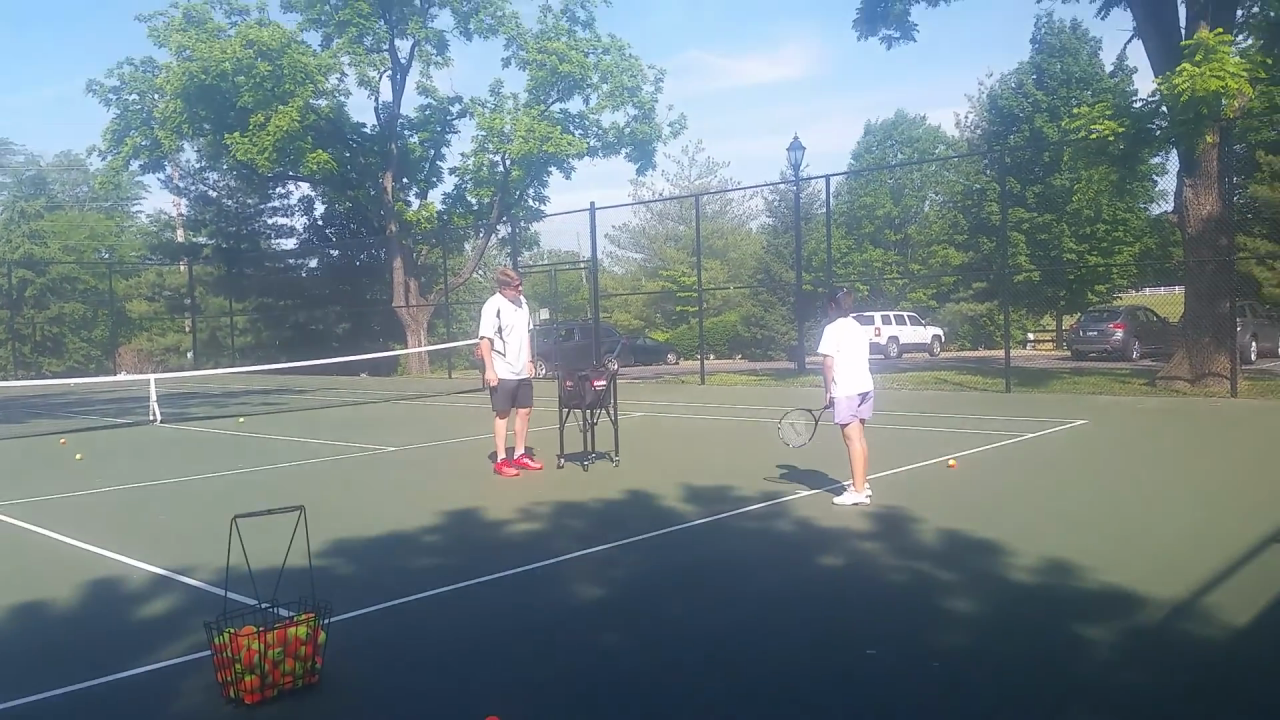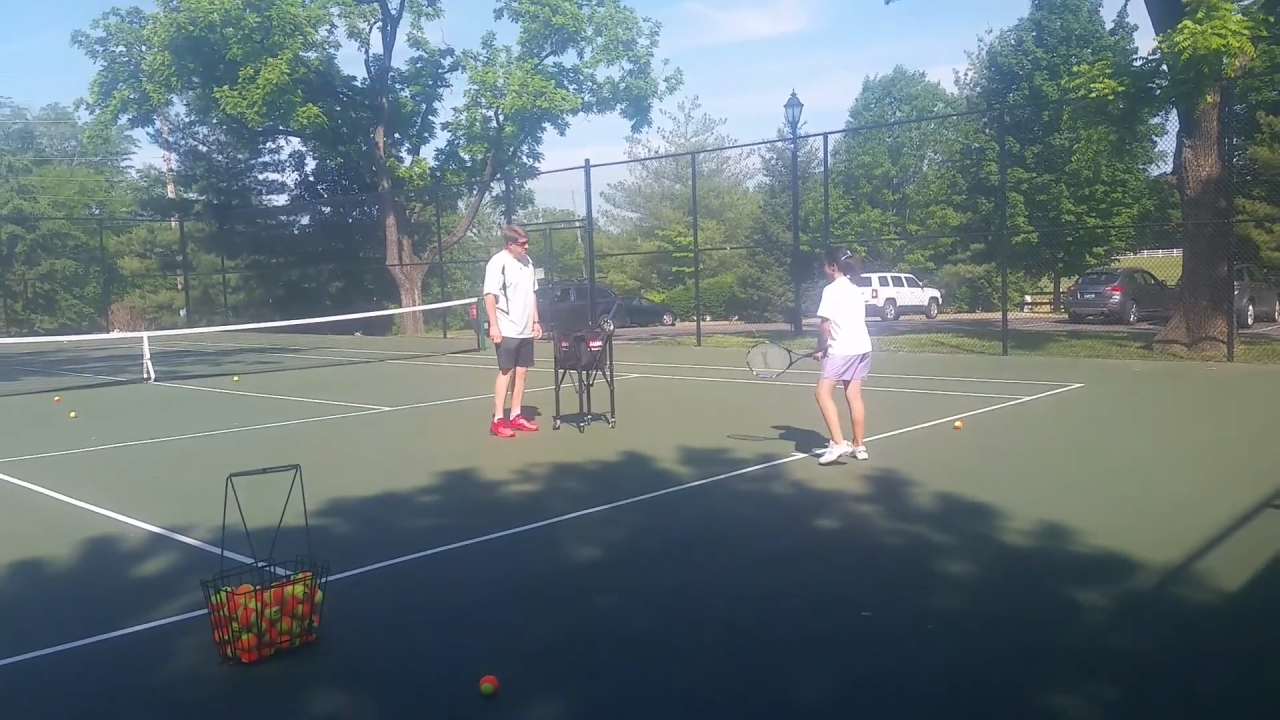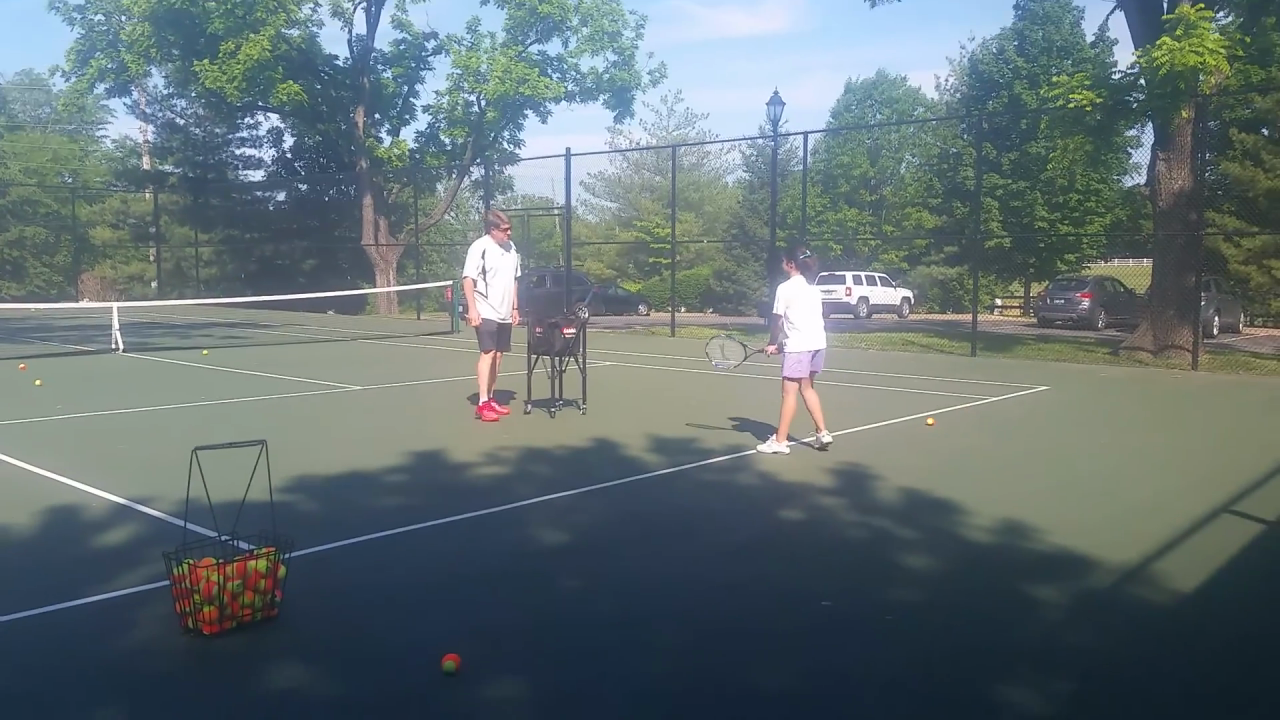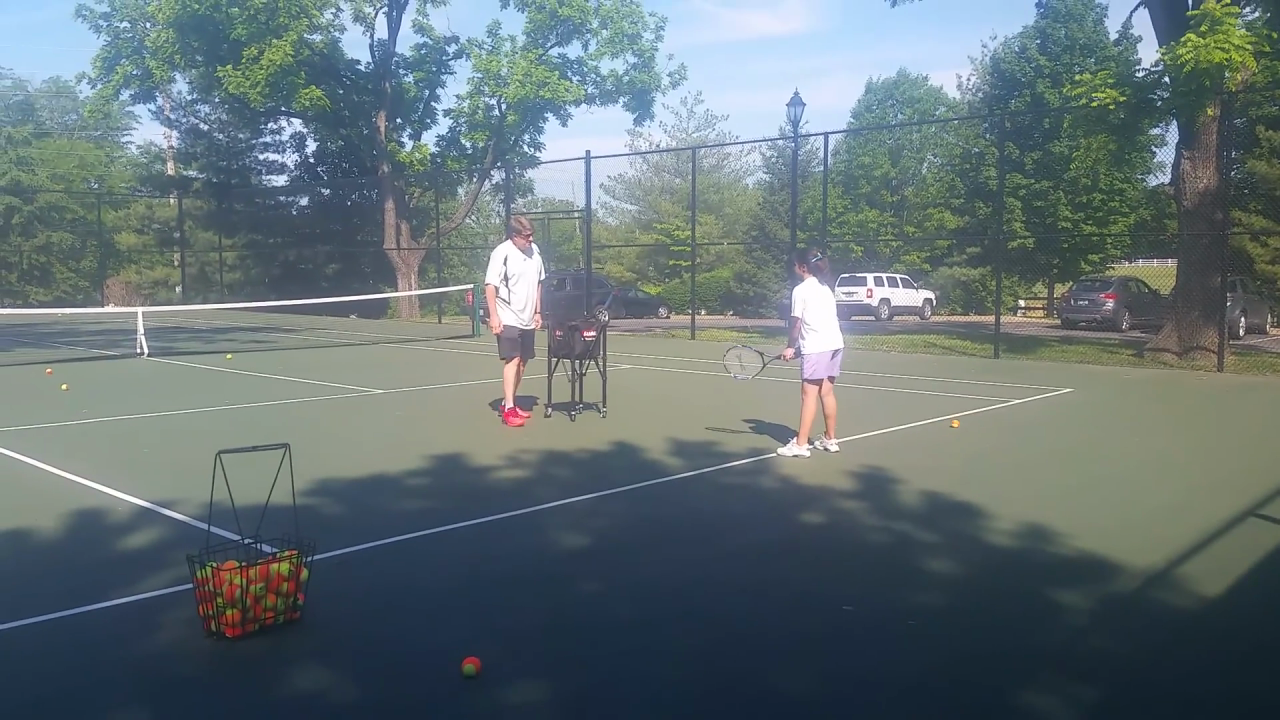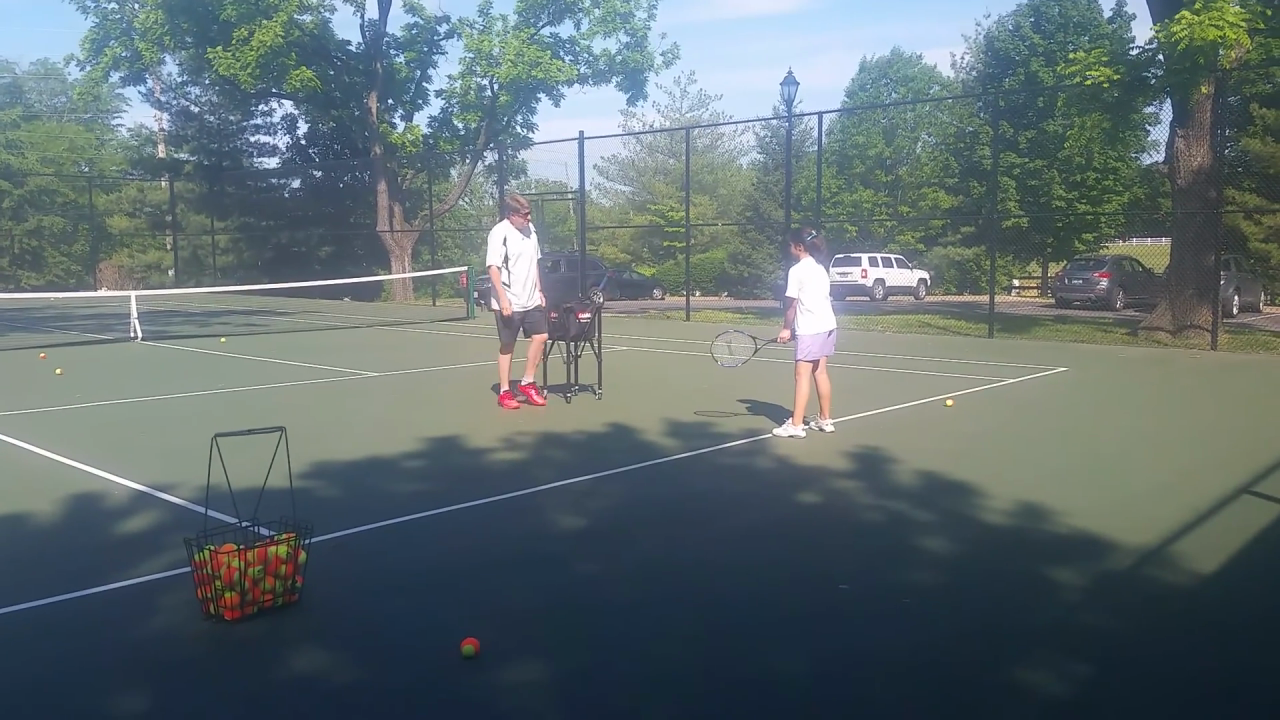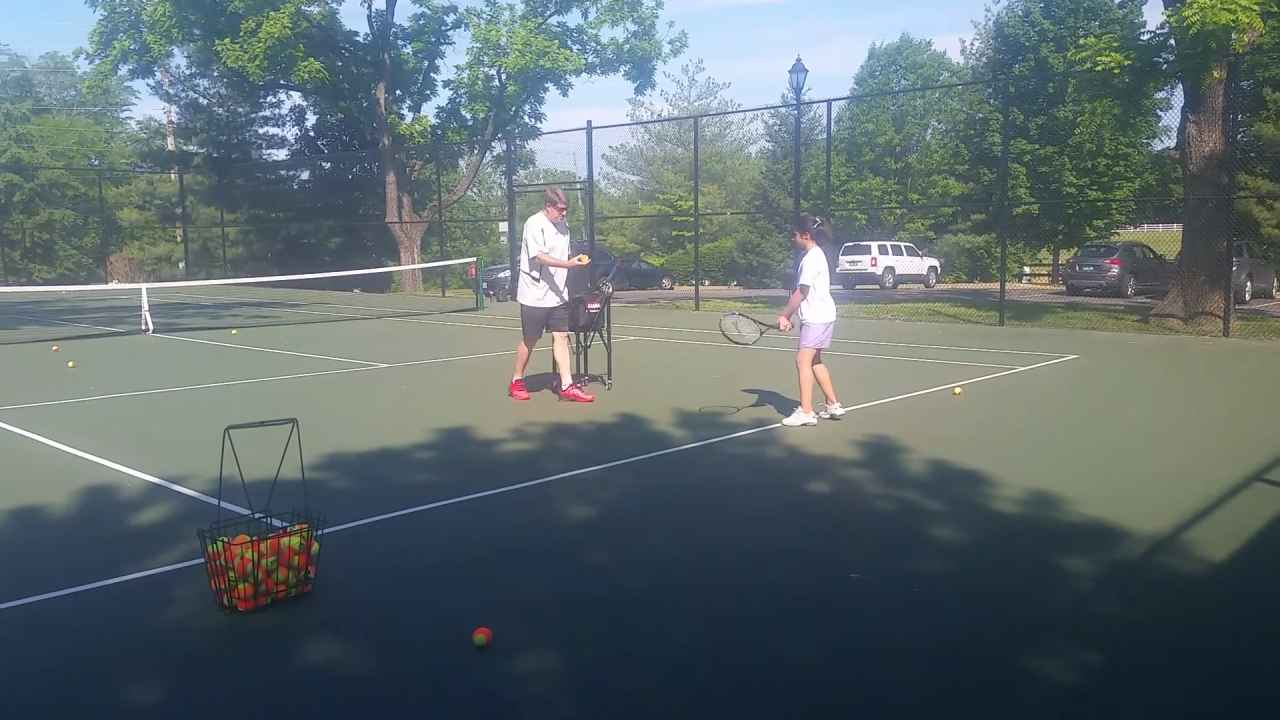
dt=0.4s
person 1, frame 1
left shoulder: (832, 329)
right shoulder: (860, 328)
left elbow: (828, 363)
right elbow: (865, 360)
left wrist: (828, 390)
left hip: (845, 390)
right hip: (865, 386)
left knee: (852, 439)
right knee: (859, 437)
left ankle: (858, 491)
right ankle: (862, 484)
person 1, frame 2
left shoulder: (832, 289)
right shoulder: (856, 289)
left elbow: (825, 325)
left wrist: (820, 349)
right wrist: (826, 348)
left hip: (842, 350)
right hip: (862, 347)
left knee: (822, 392)
right knee: (853, 396)
left ankle: (838, 442)
right ankle: (859, 446)
person 1, frame 3
left shoulder: (785, 288)
right shoulder: (812, 287)
left elbow: (778, 321)
right elbow: (815, 317)
left wrist: (772, 343)
right wrist: (780, 343)
left hip: (798, 346)
right hip: (817, 343)
left knee: (789, 392)
right knee: (807, 388)
left ankle: (780, 441)
right ankle: (822, 432)
person 1, frame 4
left shoulder: (800, 290)
right shoulder: (825, 288)
left elbow: (797, 323)
right elbow: (825, 319)
left wrist: (791, 347)
right wrist: (800, 346)
left hip: (816, 348)
right hip: (834, 344)
left knee: (809, 395)
right knee: (827, 392)
left ankle: (801, 444)
right ankle: (830, 439)
person 1, frame 5
left shoulder: (797, 270)
right shoulder: (819, 268)
left elbow: (792, 304)
right elbow: (816, 300)
left wrist: (786, 329)
right wrist: (793, 328)
left hip: (810, 329)
right hip: (826, 325)
left knee: (802, 375)
right knee: (820, 372)
left ankle: (796, 425)
right ankle: (825, 419)
person 1, frame 6
left shoulder: (812, 258)
right shoulder: (810, 257)
left elbow: (801, 293)
right elbow: (798, 292)
left wrist: (784, 315)
right wrist: (787, 316)
left hip: (817, 318)
right hip: (813, 317)
left knee: (803, 361)
right knee: (814, 362)
left ankle: (805, 412)
right ankle: (833, 404)
person 2, frame 1
left shoulder: (522, 302)
right shoulder: (493, 306)
right elbow: (485, 339)
left wrist: (530, 360)
right wrist: (489, 369)
left hip: (522, 371)
right hip: (502, 372)
left knee: (524, 411)
right knee: (503, 414)
left ankle: (519, 455)
right ankle: (501, 460)
person 2, frame 2
left shoulder: (527, 261)
right shoulder: (498, 262)
right elbow: (489, 295)
left wrist: (536, 321)
right wrist: (494, 325)
left hip: (525, 329)
right hip: (507, 329)
left knee: (521, 371)
right knee: (506, 372)
left ankle: (515, 416)
right ankle: (498, 420)
person 2, frame 3
left shoulder: (511, 247)
right shoulder: (480, 247)
right elbow: (468, 279)
left wrist: (515, 307)
right wrist: (472, 308)
left hip: (504, 313)
right hip: (485, 313)
left knee: (497, 355)
right knee: (487, 353)
left ankle: (489, 399)
right ankle: (482, 403)
person 2, frame 4
left shoulder: (534, 250)
right shoulder: (502, 253)
right elbow: (490, 285)
left wrist: (538, 311)
right wrist: (493, 316)
left hip: (528, 319)
right hip: (508, 319)
left knee: (523, 362)
right knee: (512, 360)
left ankle: (509, 402)
right ankle: (508, 409)
person 2, frame 5
left shoulder: (530, 229)
right shoulder: (499, 233)
right elbow: (493, 268)
left wrist: (539, 290)
right wrist: (502, 299)
left hip: (530, 299)
right hip: (507, 302)
left knee: (541, 337)
right knee: (507, 346)
left ankle: (527, 383)
right ankle: (504, 392)
person 2, frame 6
left shoulder: (562, 225)
right shoulder: (534, 224)
right elbow: (539, 257)
left wrist: (565, 280)
right wrist: (569, 263)
left hip: (557, 295)
right hip: (535, 295)
left knee: (561, 337)
right knee: (530, 339)
left ankle: (567, 386)
right ankle: (517, 381)
